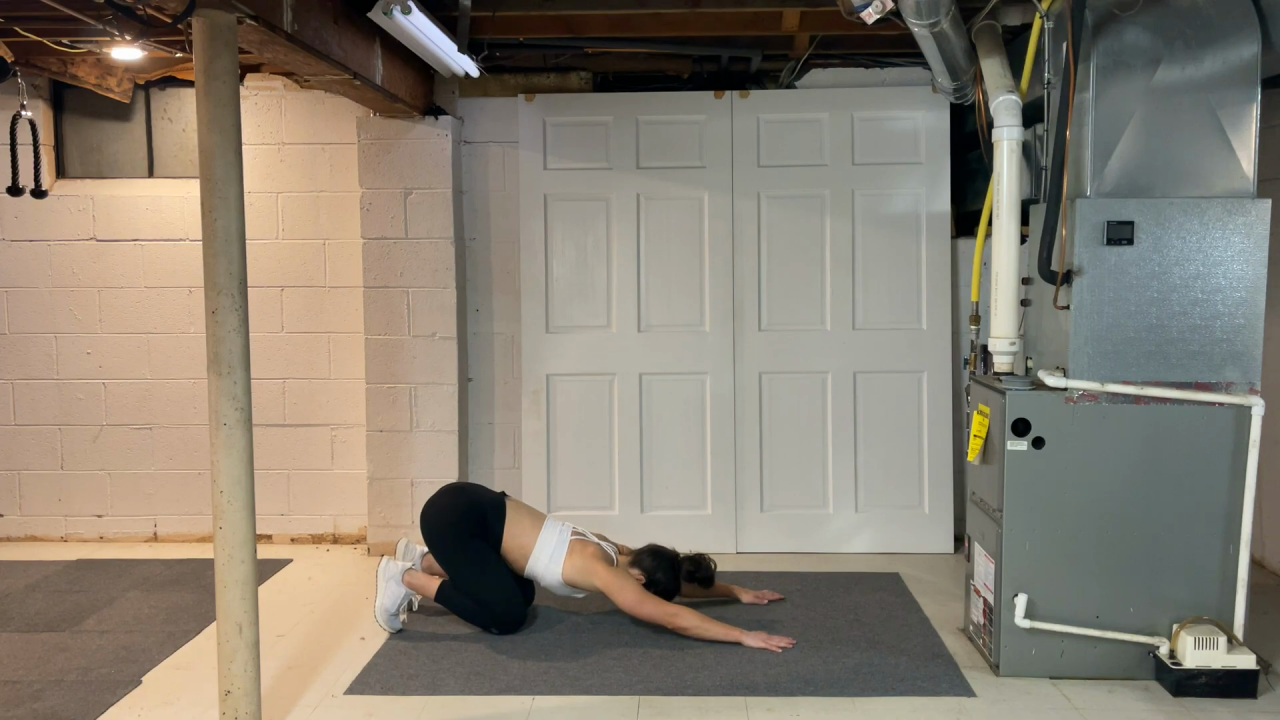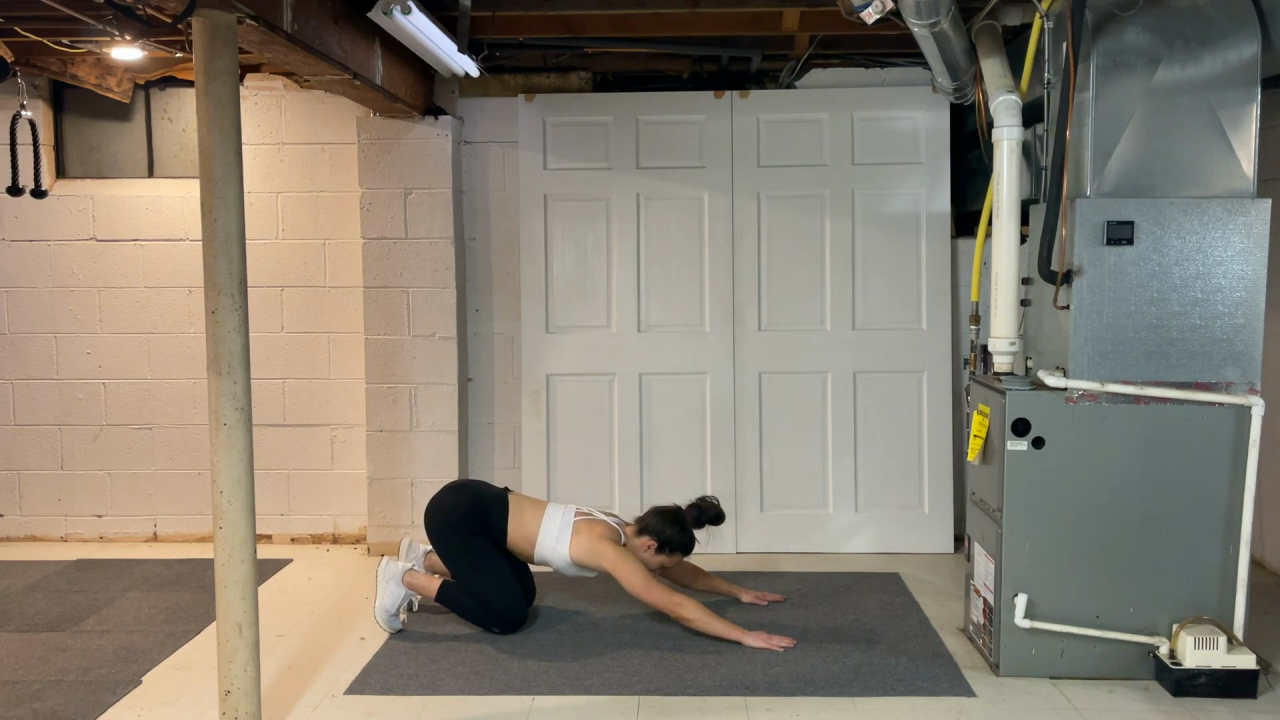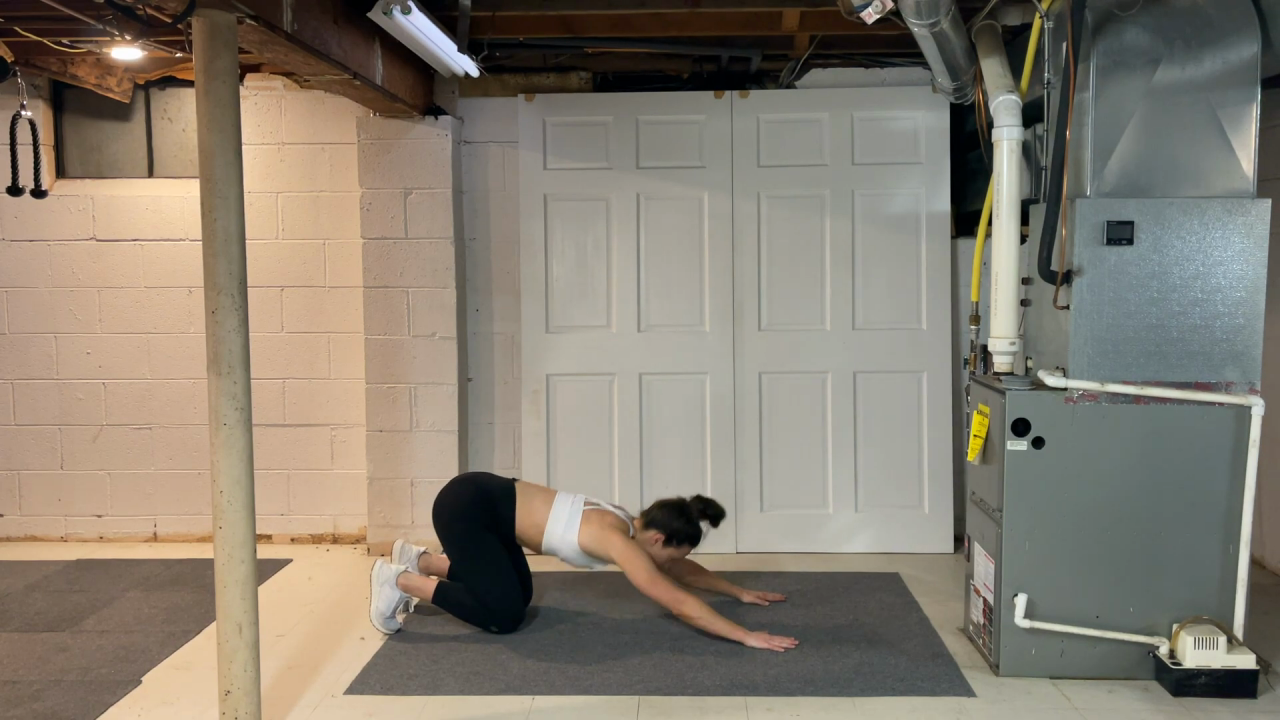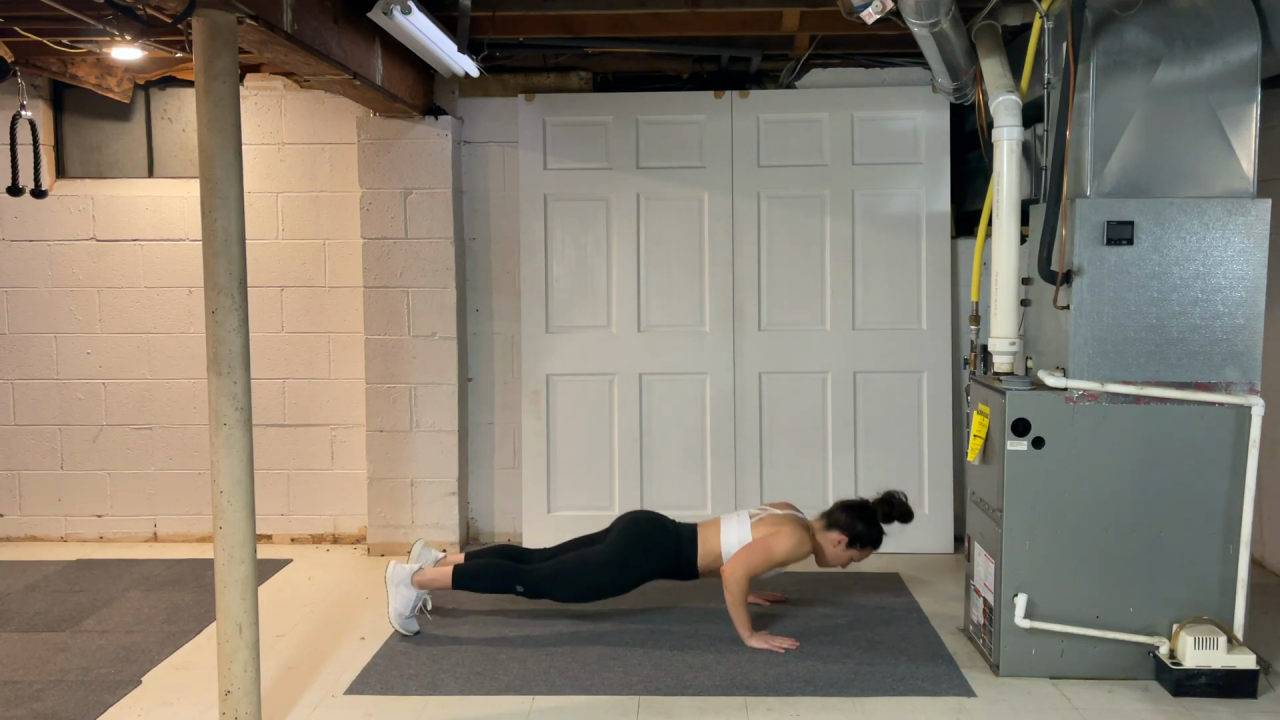
dt=0.7s
person 1, frame 1
left shoulder: (617, 554)
right shoulder: (606, 572)
left elbow: (679, 582)
right elbow: (675, 617)
left wrist: (739, 592)
right wrist: (744, 636)
left hip: (476, 508)
right hip: (453, 514)
left knee: (521, 594)
right knee: (507, 617)
left ankle: (425, 559)
right ankle: (406, 577)
person 1, frame 2
left shoulder: (623, 532)
right shoulder: (611, 549)
left elbow: (684, 573)
right elbow: (675, 606)
left wrist: (741, 592)
right wrist: (745, 636)
left hip: (477, 505)
right hip: (457, 513)
left knee: (522, 595)
right knee: (508, 617)
left ankle: (427, 559)
right ankle: (405, 579)
person 1, frame 3
left shoulder: (631, 529)
right shoulder: (621, 542)
left elbow: (684, 572)
right elbow: (681, 603)
left wrist: (741, 592)
right wrist: (747, 636)
left hip: (485, 500)
right hip: (467, 506)
left knee: (518, 595)
right knee: (505, 616)
left ankle: (420, 560)
right ankle: (401, 581)
person 1, frame 4
left shoulder: (790, 516)
right shoulder: (796, 543)
right elbow: (736, 569)
left wrist: (747, 590)
right wrist: (747, 634)
left hip: (646, 532)
right hip: (646, 549)
left knee: (535, 560)
right knee: (533, 581)
left ankle: (437, 558)
right ankle: (416, 577)
